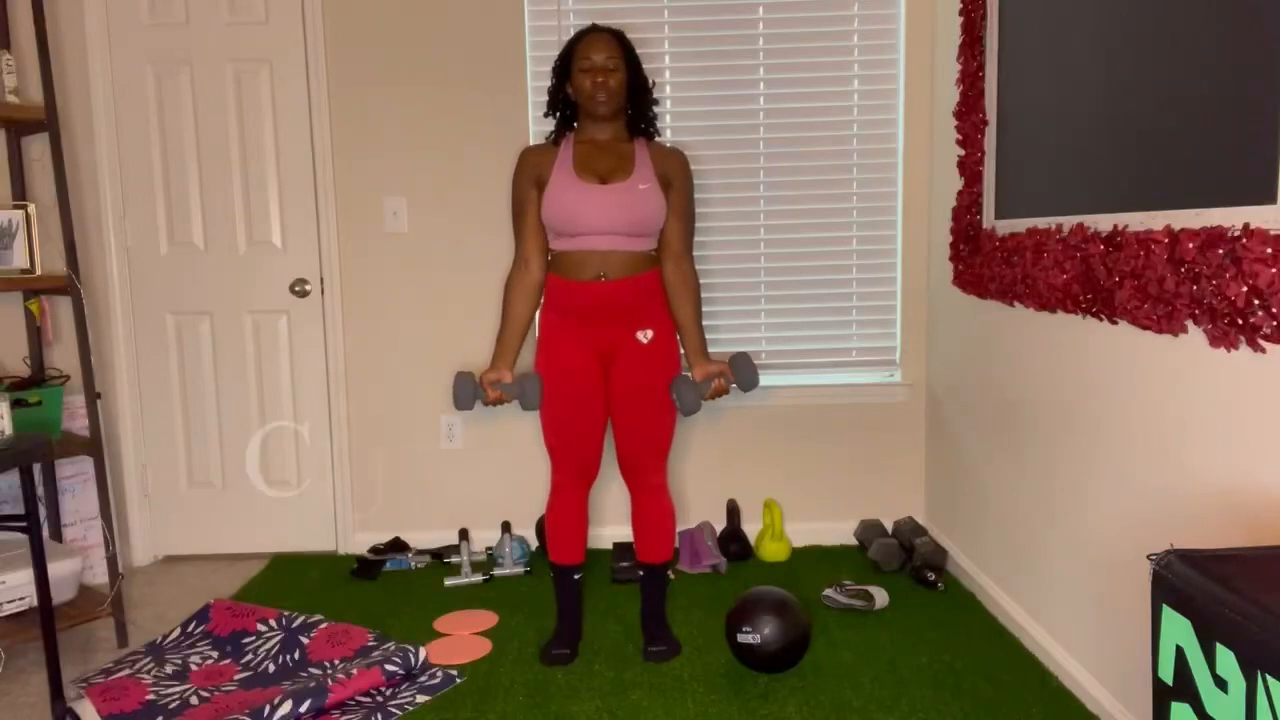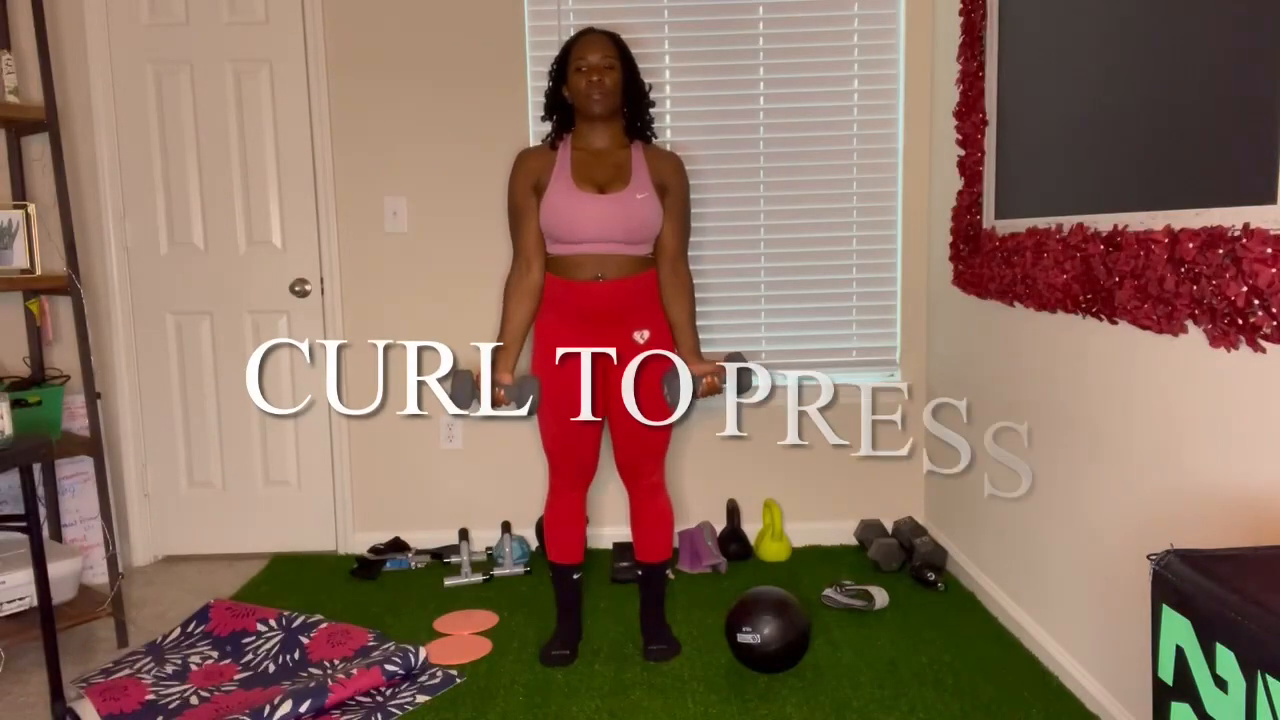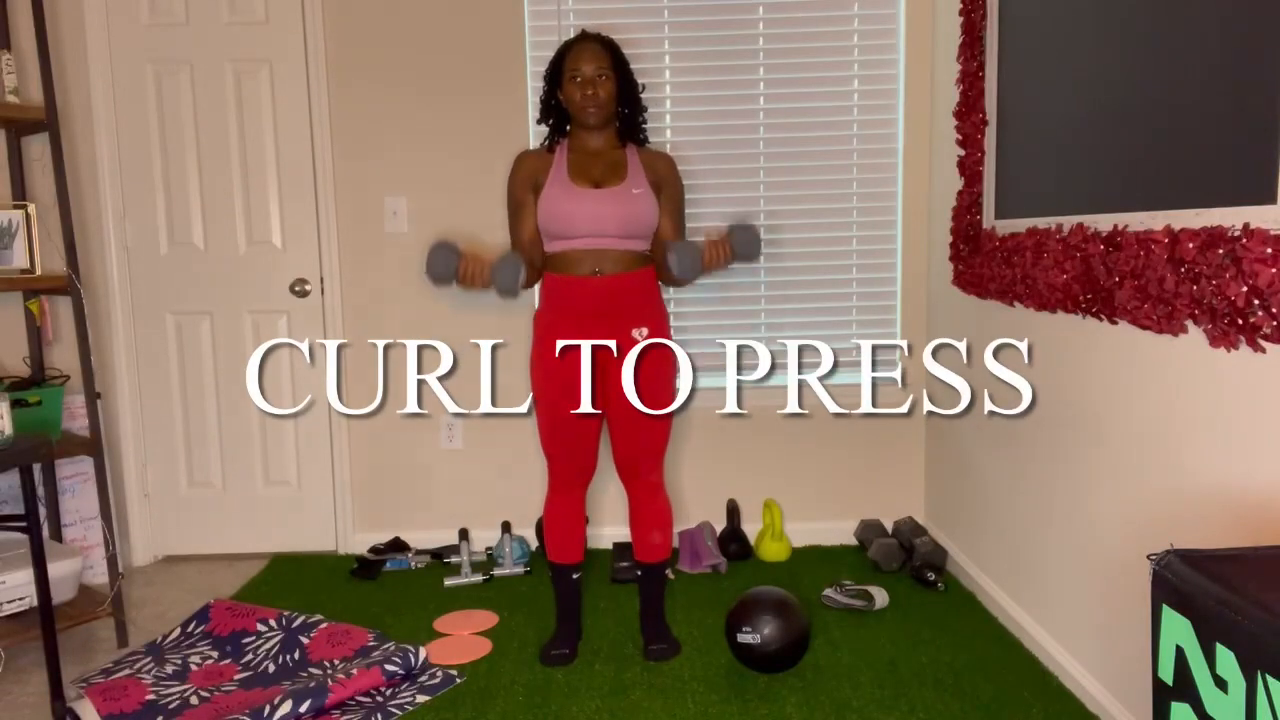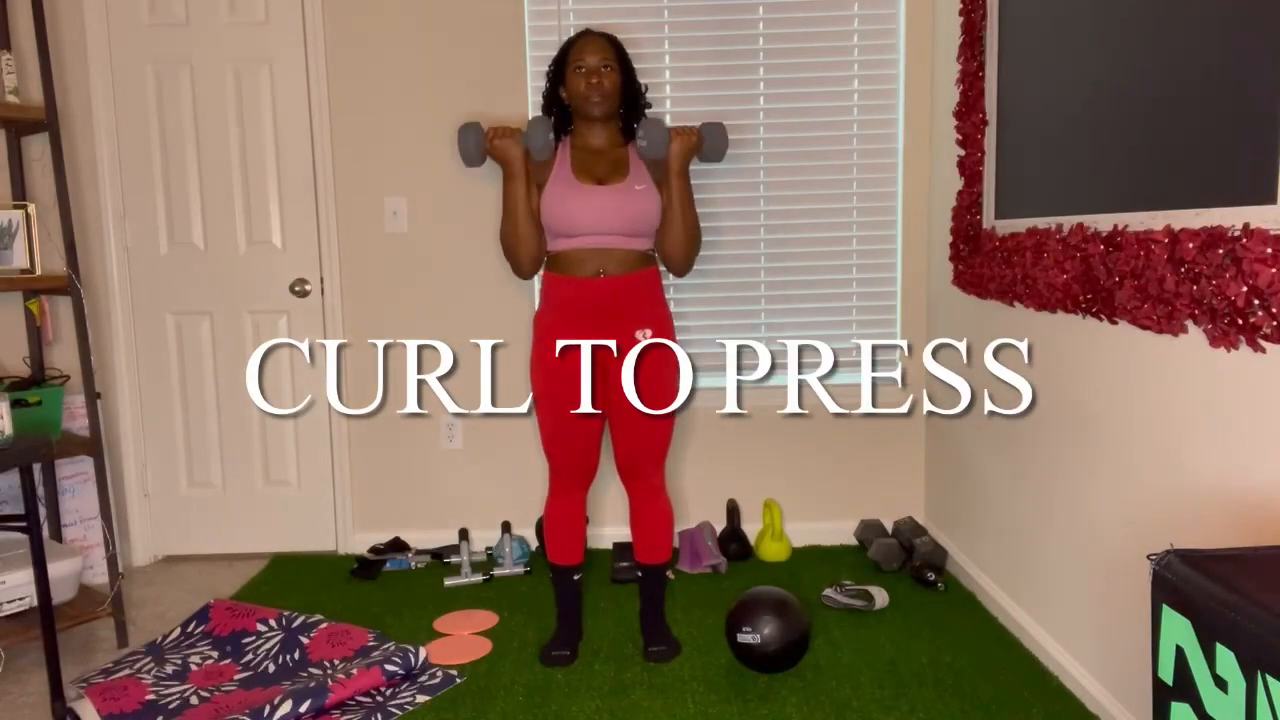
dt=0.4s
person 1, frame 1
left shoulder: (666, 163)
right shoulder: (538, 163)
left elbow: (678, 263)
right elbow: (528, 265)
left wrist: (698, 355)
right wrist: (503, 360)
left hip: (644, 328)
right hip: (567, 329)
left knee: (647, 476)
right knee: (570, 478)
left ankle: (655, 616)
right ankle: (567, 619)
person 1, frame 2
left shoulder: (662, 167)
right shoulder: (534, 166)
left elbow: (673, 266)
right elbow: (526, 268)
left wrist: (691, 355)
right wrist: (505, 358)
left hip: (641, 330)
right hip: (563, 331)
left knee: (646, 476)
right knee: (567, 478)
left ankle: (654, 616)
right ankle: (567, 620)
person 1, frame 3
left shoulder: (656, 167)
right shoulder: (533, 168)
left elbow: (668, 262)
right elbow: (528, 262)
left wrist: (701, 261)
right wrist: (490, 274)
left hip: (640, 328)
right hip: (562, 330)
left knee: (644, 474)
right knee: (566, 477)
left ankle: (653, 615)
right ankle: (567, 619)
person 1, frame 4
left shoulder: (653, 162)
right shoulder: (540, 162)
left elbow: (680, 259)
right elbow: (523, 262)
left wrist: (678, 169)
right wrist: (512, 171)
left hip: (642, 327)
right hip: (564, 330)
left knee: (646, 477)
right knee: (568, 479)
left ankle: (653, 615)
right ankle: (568, 620)
